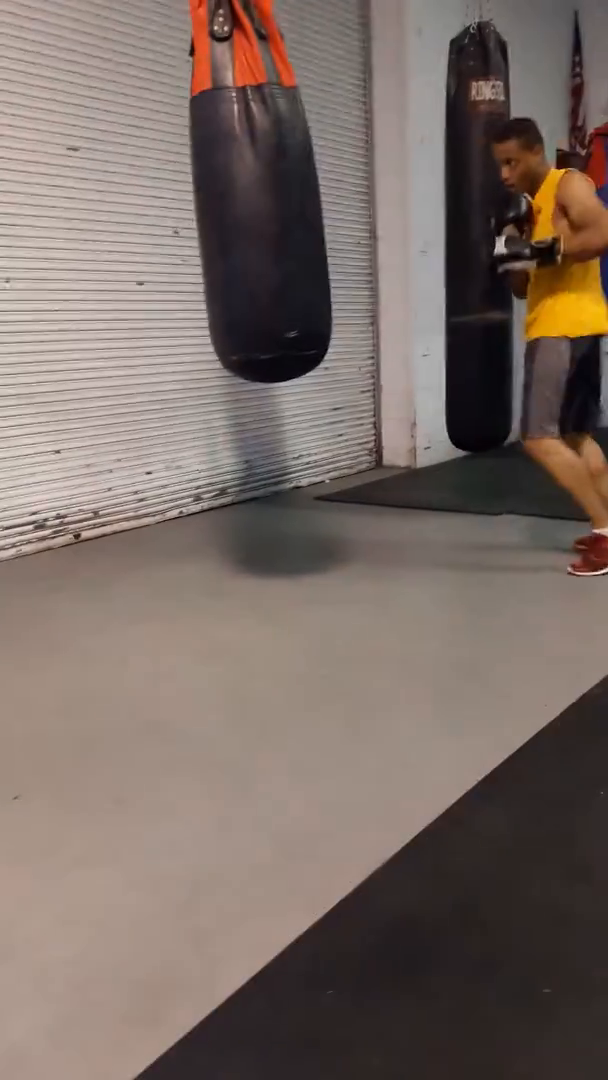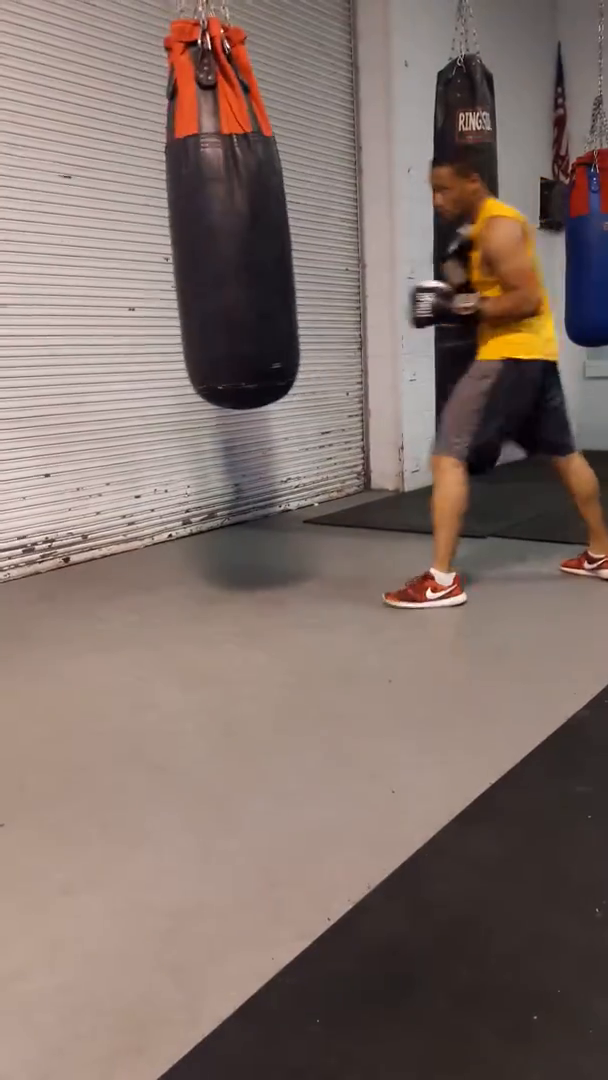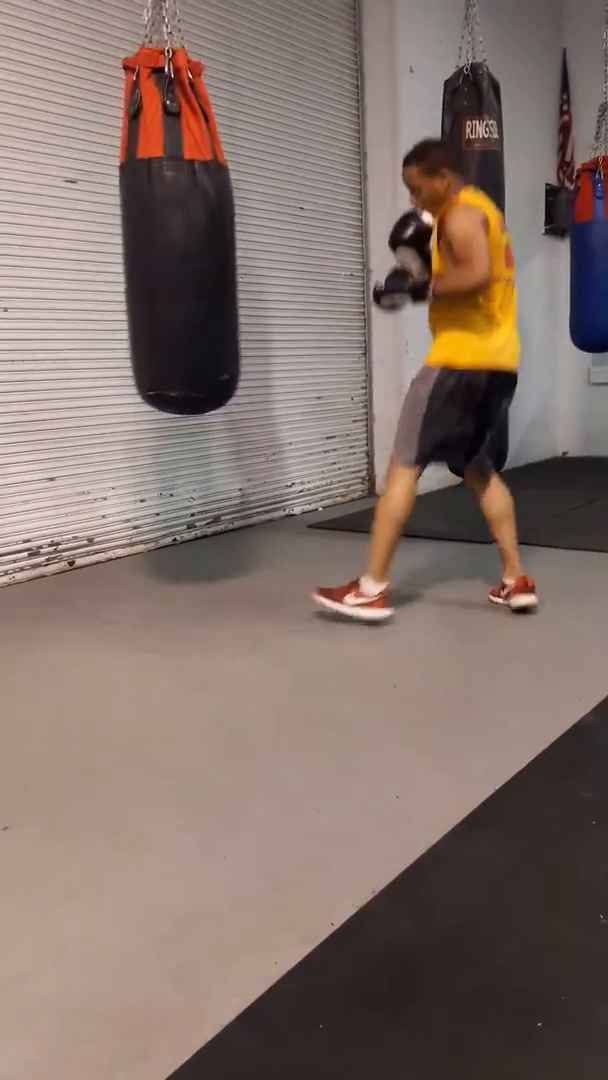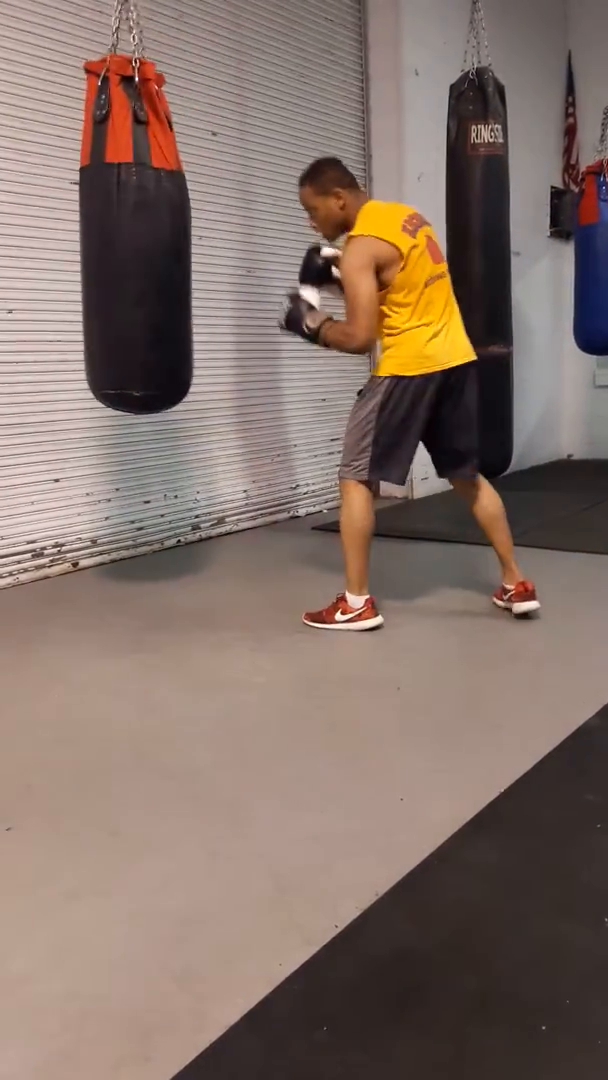
dt=0.5s
person 1, frame 1
left shoulder: (569, 185)
right shoulder: (530, 205)
right elbow: (521, 288)
left wrist: (543, 250)
right wrist: (514, 245)
left hip: (566, 329)
right hip: (550, 328)
left knee: (540, 440)
person 1, frame 2
left shoulder: (499, 228)
right shoulder: (486, 223)
left elbow: (530, 300)
right elbow: (481, 286)
left wrist: (463, 307)
right wrist: (458, 278)
left hip: (511, 354)
right hip: (537, 355)
left knee: (447, 457)
right knee: (562, 454)
left ankle: (441, 580)
person 1, frame 3
left shoulder: (462, 213)
right shoulder: (483, 212)
left elbow: (477, 276)
left wrist: (424, 286)
right wrist: (424, 244)
left hip: (461, 359)
right hip: (498, 361)
left knee: (404, 465)
right knee: (480, 470)
left ankle: (371, 589)
right ankle: (515, 580)
person 1, frame 4
left shoulder: (360, 247)
right shoulder: (405, 215)
left elbow: (360, 339)
left wrist: (312, 324)
left hip: (409, 367)
right hip: (457, 358)
left knee: (355, 479)
right knee: (467, 476)
left ankle: (357, 603)
right ankle: (516, 583)
